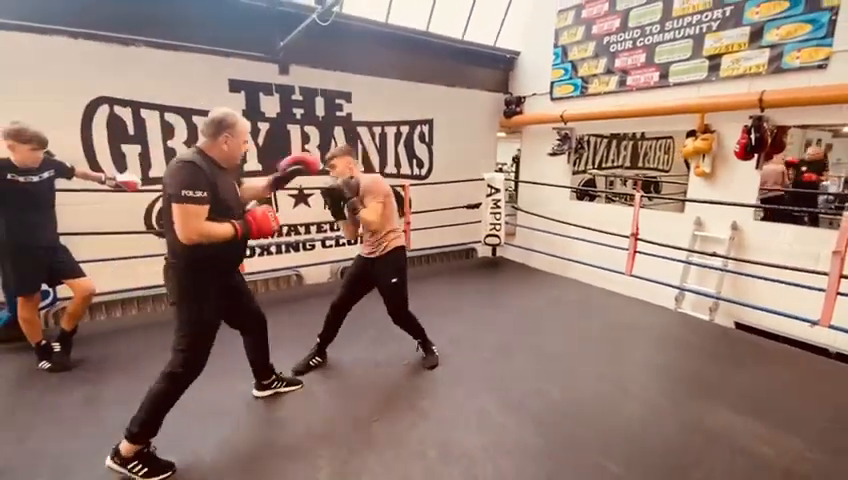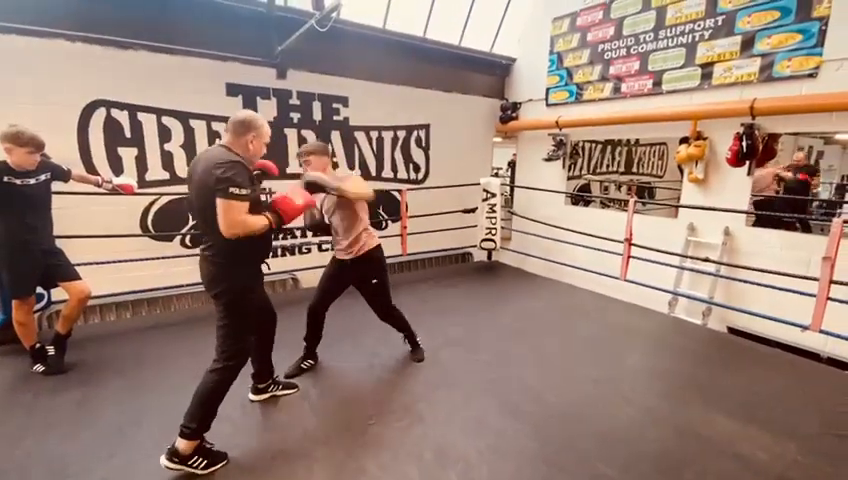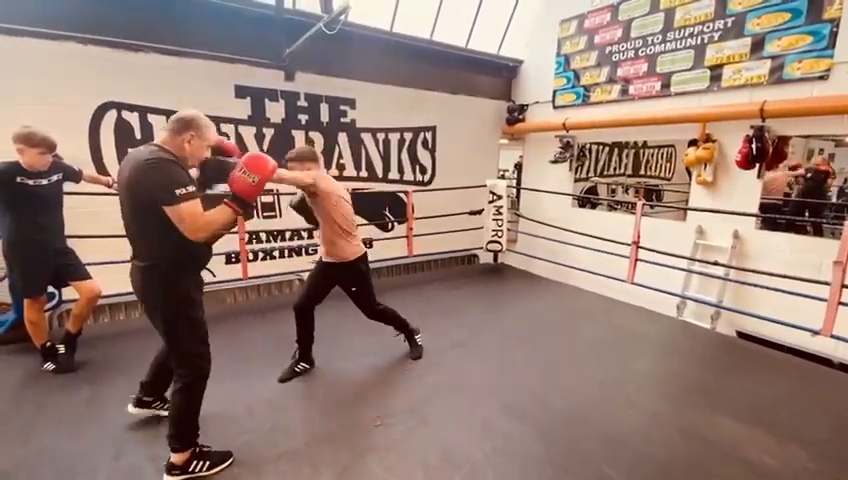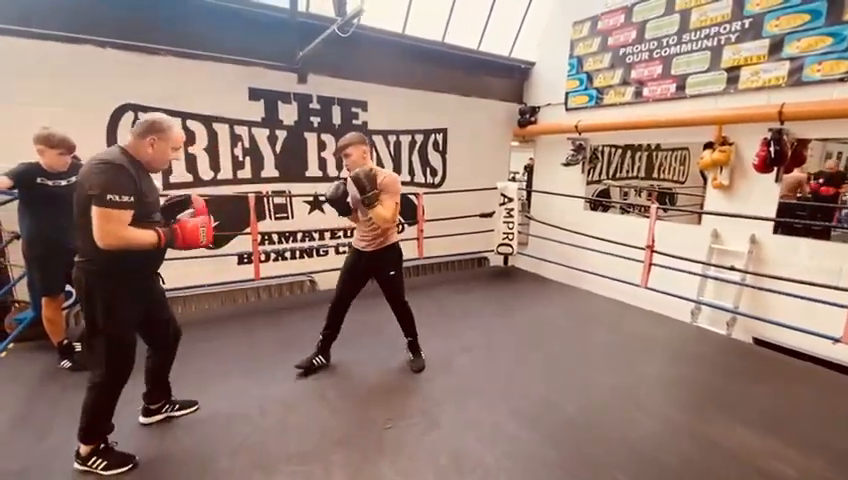
dt=0.7s
person 1, frame 1
left shoulder: (218, 166)
right shoulder: (190, 169)
left elbow: (246, 194)
right elbow: (190, 231)
left wrist: (282, 176)
right wrist: (244, 227)
left hip: (222, 271)
right hip: (195, 278)
left knee: (254, 322)
right knee: (187, 362)
left ankle: (266, 380)
right ankle: (130, 449)
person 1, frame 2
left shoulder: (207, 159)
right shoulder: (231, 168)
right elbow: (233, 226)
left wrist: (255, 176)
right wrist: (276, 215)
left hip: (231, 266)
right hip: (232, 270)
left knee: (264, 320)
right knee: (231, 355)
left ankle: (263, 382)
right ankle: (184, 447)
person 1, frame 3
left shoulder: (140, 159)
right shoulder: (163, 168)
right elbow: (198, 228)
right wrist: (241, 200)
left hip: (156, 271)
right hip: (169, 279)
left knee: (181, 340)
right knee: (192, 361)
left ankle: (149, 397)
person 1, frame 4
left shoulder: (132, 167)
right shoulder: (112, 171)
right elbow: (108, 236)
left wrist: (172, 209)
right wrist: (169, 236)
left hip: (137, 277)
right hip: (107, 283)
left knee: (167, 335)
right knee: (112, 364)
left ankle: (156, 403)
right ankle: (89, 448)
person 2, frame 1
left shoulder: (50, 165)
left elbow: (79, 172)
left wrist: (109, 179)
left hip: (51, 245)
left knee: (86, 289)
right knee: (28, 301)
left ankle: (62, 343)
right ankle: (44, 352)
person 2, frame 2
left shoulder: (46, 167)
left elbow: (74, 175)
left wrist: (103, 182)
left hip: (47, 248)
left knee: (82, 292)
right knee: (23, 304)
left ankle: (57, 345)
right ankle: (37, 355)
person 2, frame 3
left shoulder: (58, 168)
left elbow: (84, 176)
left wrist: (111, 182)
left hip: (56, 246)
right hip: (23, 251)
left knee: (91, 291)
right knee: (35, 302)
left ankle: (67, 343)
right ankle: (48, 353)
person 2, frame 4
left shoulder: (76, 169)
right shoulder: (28, 172)
left hip: (74, 247)
right hip: (42, 250)
right knee: (52, 300)
right ankle: (64, 351)
person 3, frame 1
left shoulder: (373, 183)
right shoulder: (346, 190)
left elbow: (373, 223)
right elbow: (351, 234)
left wrist: (352, 200)
right wrist: (337, 208)
left hip: (390, 255)
right hip: (367, 256)
left knee: (398, 312)
right knee: (339, 305)
left ankle: (427, 346)
right ankle: (319, 352)
person 3, frame 2
left shoulder: (344, 178)
right shoulder: (321, 194)
left elbow: (367, 194)
left wrist: (327, 185)
right wrist: (316, 223)
left hip: (367, 256)
right hip: (342, 258)
left knee: (384, 309)
right knee: (315, 307)
left ankle: (411, 338)
right ankle: (309, 355)
person 3, frame 3
left shoulder: (317, 181)
right shoulder: (317, 188)
left elbow: (281, 176)
right wrist: (309, 213)
left hip: (351, 261)
right hip: (328, 261)
left knee: (372, 308)
right knee: (302, 306)
left ankle: (410, 333)
right ankle: (303, 358)
person 3, frame 4
left shoulder: (388, 179)
right shoulder: (352, 179)
left elbow: (386, 221)
left wrist: (366, 195)
right wrist: (342, 206)
left hip: (386, 251)
right hip: (359, 251)
left knee: (398, 302)
right knee: (339, 301)
left ankle: (415, 349)
right ankle: (322, 352)
